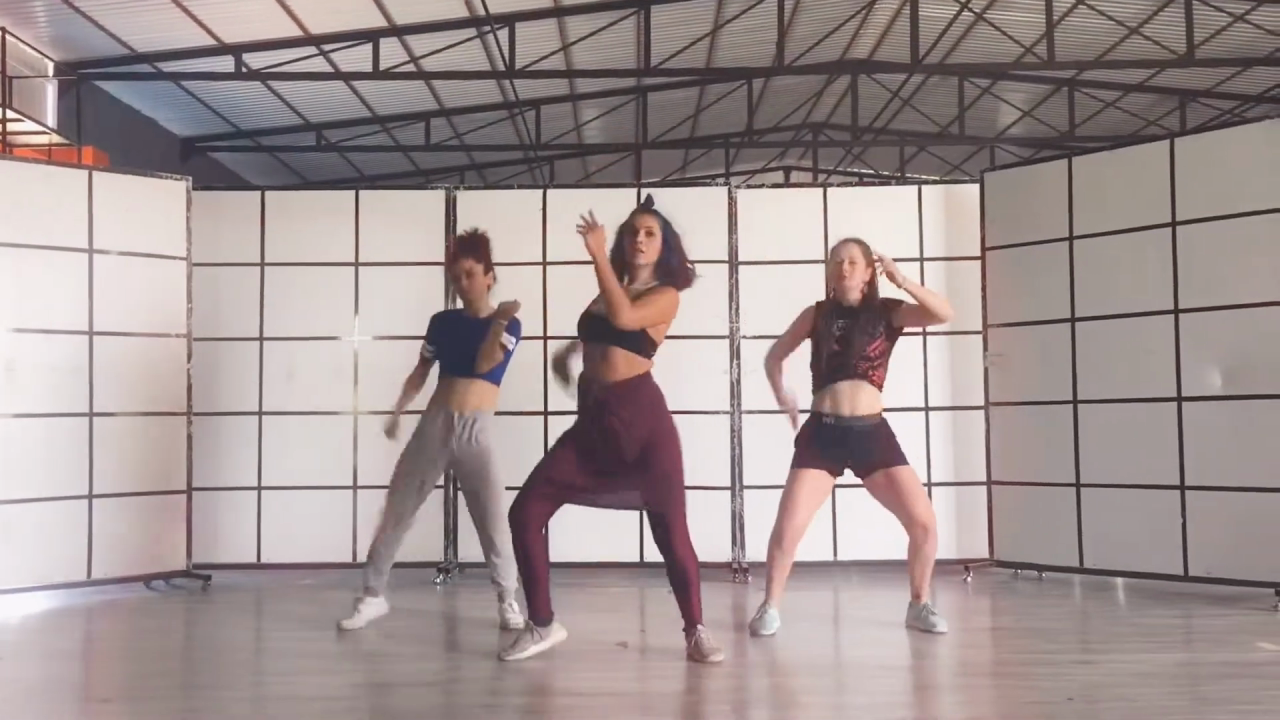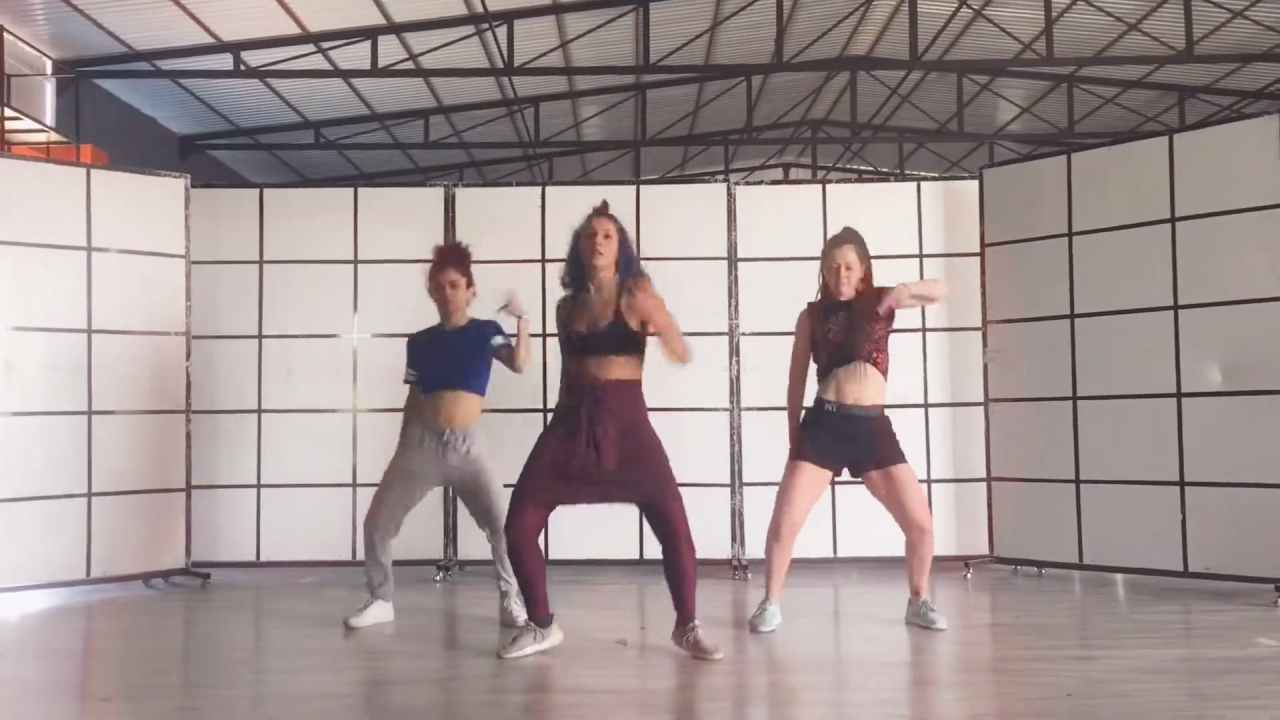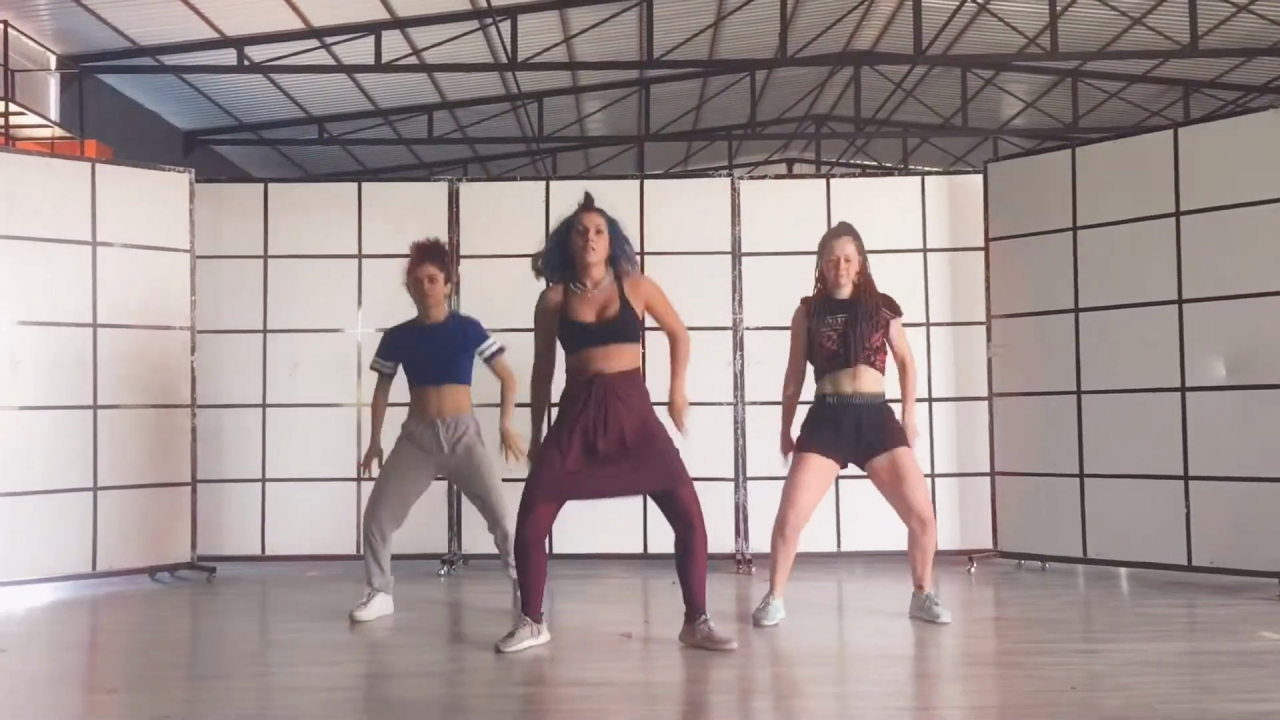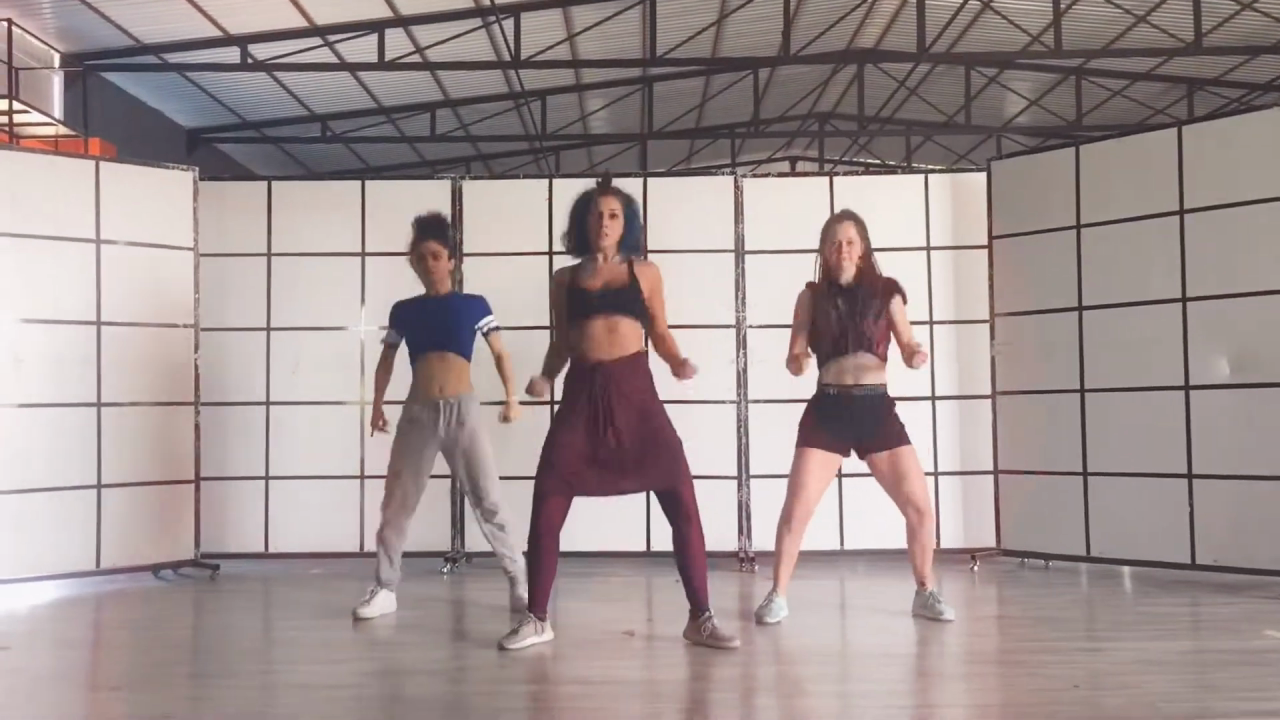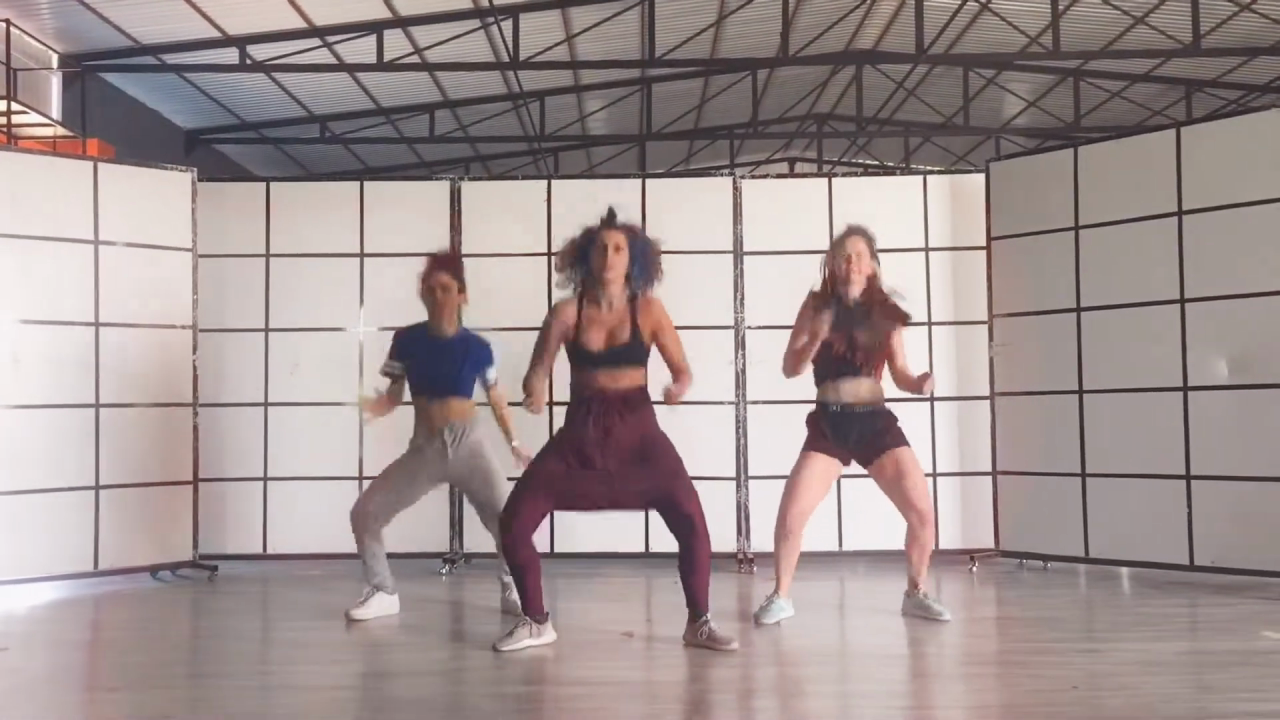
dt=0.3s
person 1, frame 1
left shoulder: (665, 295)
right shoulder: (615, 290)
left elbow: (622, 317)
left wrist: (599, 255)
right wrist: (569, 351)
left hip: (641, 419)
right hip: (592, 420)
left knee: (671, 532)
right knee: (525, 514)
left ankle: (695, 631)
right ankle: (543, 624)
person 1, frame 2
left shoulder: (636, 292)
right shoulder: (566, 305)
left elbow: (681, 354)
left wrist: (664, 334)
left hip: (625, 419)
right hip: (571, 420)
left knee: (674, 528)
right knee: (519, 527)
left ankle: (687, 626)
right ankle: (540, 626)
person 1, frame 3
left shoulder: (635, 285)
right shoulder: (553, 298)
left elbow: (677, 332)
right elbow: (542, 368)
left wrist: (677, 388)
right wrist: (537, 434)
left hip: (634, 413)
right hip: (577, 415)
left knee: (689, 517)
right knee: (529, 524)
left ankle: (696, 621)
right ankle: (532, 621)
person 1, frame 4
left shoulder: (645, 272)
right shoulder: (566, 278)
left elbow: (659, 332)
left wrist: (678, 361)
right wrist: (544, 377)
left hip: (635, 393)
right hip: (581, 397)
left knee: (683, 507)
right knee: (546, 512)
left ankle: (701, 618)
right ankle: (536, 619)
person 1, frame 5
left shoulder: (648, 308)
right shoulder: (567, 311)
left elbow: (681, 367)
right elbow: (538, 370)
left wrist: (678, 387)
right wrist: (534, 390)
left hip: (636, 427)
right hip: (580, 430)
left knee: (691, 522)
right knee: (514, 523)
left ankle: (699, 622)
right ankle: (536, 621)
person 2, frame 1
left shoulder: (887, 313)
right shoulder: (817, 315)
left elbow: (942, 314)
right elbow: (774, 356)
left wrist: (899, 278)
right wrist: (781, 392)
left hip: (873, 434)
right hip: (822, 434)
left knee: (924, 522)
right knee: (787, 528)
left ankle: (919, 605)
right ankle: (770, 607)
person 2, frame 2
left shoulder: (880, 302)
right shoulder: (813, 315)
left elbow: (939, 290)
right elbow: (797, 376)
left wrist: (906, 290)
right wrist: (793, 434)
left hip: (874, 429)
right hip: (823, 427)
left knee: (921, 524)
right knee: (784, 521)
left ankle: (919, 602)
right ankle: (771, 604)
person 2, frame 3
left shoulder: (881, 305)
right shoulder: (808, 310)
left elbow: (903, 357)
right elbow: (794, 374)
left wrist: (909, 414)
right wrist: (785, 430)
left hip: (877, 419)
right hip: (827, 420)
left knee: (921, 513)
right knee: (790, 516)
left ankle: (923, 595)
right ankle: (774, 597)
person 2, frame 4
left shoulder: (887, 290)
right shoulder: (812, 296)
left elbow: (906, 343)
right elbow: (796, 362)
left wrist: (916, 356)
right wrist: (796, 359)
left hip: (876, 407)
right hip: (827, 408)
left knee: (920, 506)
right knee: (796, 509)
left ankle: (925, 592)
right ankle: (777, 595)
person 2, frame 5
left shoulder: (886, 311)
right shoulder: (817, 305)
left elbow: (899, 372)
right elbow: (791, 366)
left wrist: (918, 382)
right wrist: (812, 340)
left hip: (877, 420)
right hip: (830, 423)
left knee: (921, 510)
right knee: (791, 514)
left ankle: (916, 593)
right ankle: (781, 596)
person 3, frame 1
left shoulder: (508, 324)
right shoulder: (443, 323)
left elbow: (484, 363)
right elbow: (420, 372)
left wrist: (499, 321)
right wrist: (397, 412)
left hip: (474, 435)
right hip: (433, 428)
left knee: (494, 521)
right knee: (396, 512)
left ankle: (508, 601)
right ankle: (372, 595)
person 3, frame 2
left shoulder: (487, 333)
right shoulder: (419, 342)
left elbow: (519, 364)
left wrist: (521, 320)
right wrist: (404, 445)
left hip: (464, 448)
right hip: (420, 444)
left knee: (503, 521)
right knee: (377, 523)
left ankle: (512, 600)
right ankle: (380, 600)
person 3, frame 3
left shoulder: (467, 329)
right shoulder: (398, 337)
left elbow: (506, 375)
right elbow: (382, 387)
left wrist: (507, 424)
right wrist: (374, 441)
left hip: (462, 434)
right hip: (416, 437)
left knee: (502, 516)
right knee: (377, 516)
right ankle: (380, 592)
person 3, frame 4
left shoulder: (473, 304)
right shoulder: (403, 310)
left elbow: (499, 351)
right elbow: (387, 357)
left wrist: (511, 396)
right wrist: (377, 402)
left hip: (462, 412)
right hip: (418, 415)
left knee: (488, 503)
right knee: (396, 503)
left ankle: (519, 584)
right ankle: (385, 589)
person 3, frame 5
left shoulder: (476, 347)
right shoulder: (406, 340)
left elbow: (496, 398)
right elbow: (394, 396)
left wrist: (513, 443)
right wrist: (378, 405)
left hip: (467, 443)
right hip: (423, 448)
right knee: (364, 514)
left ankle: (513, 591)
right ankle: (383, 592)
